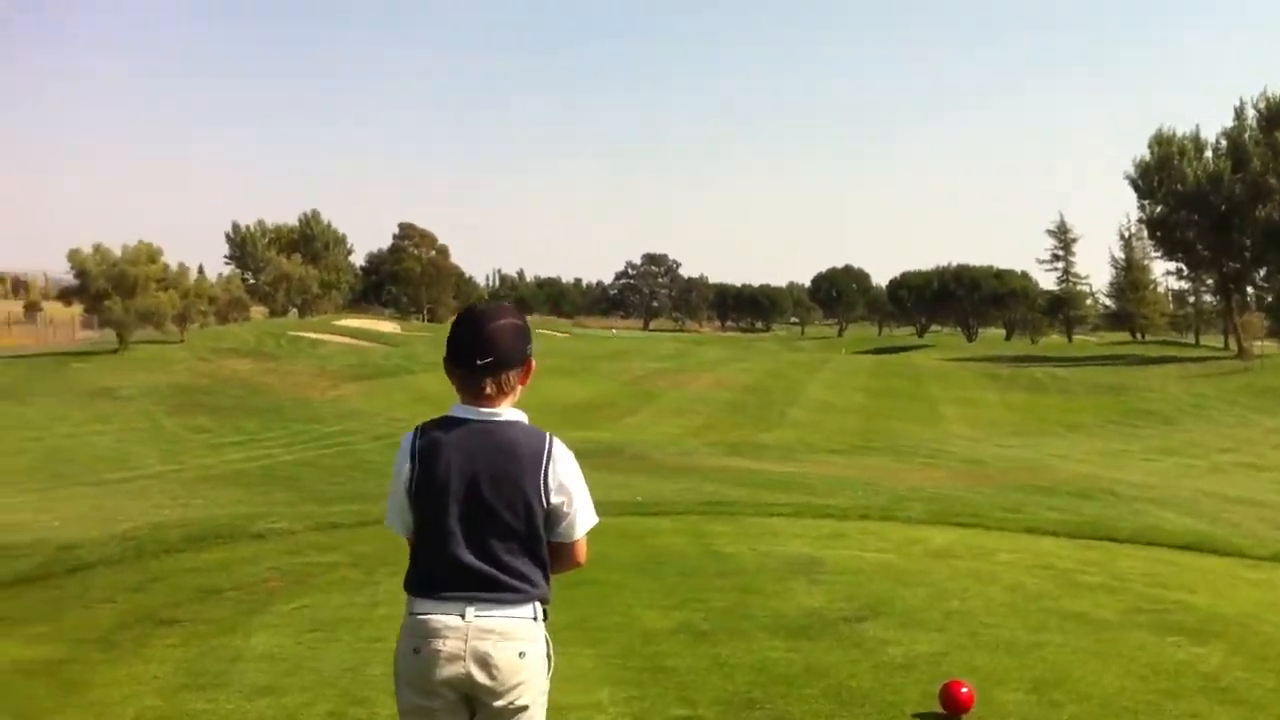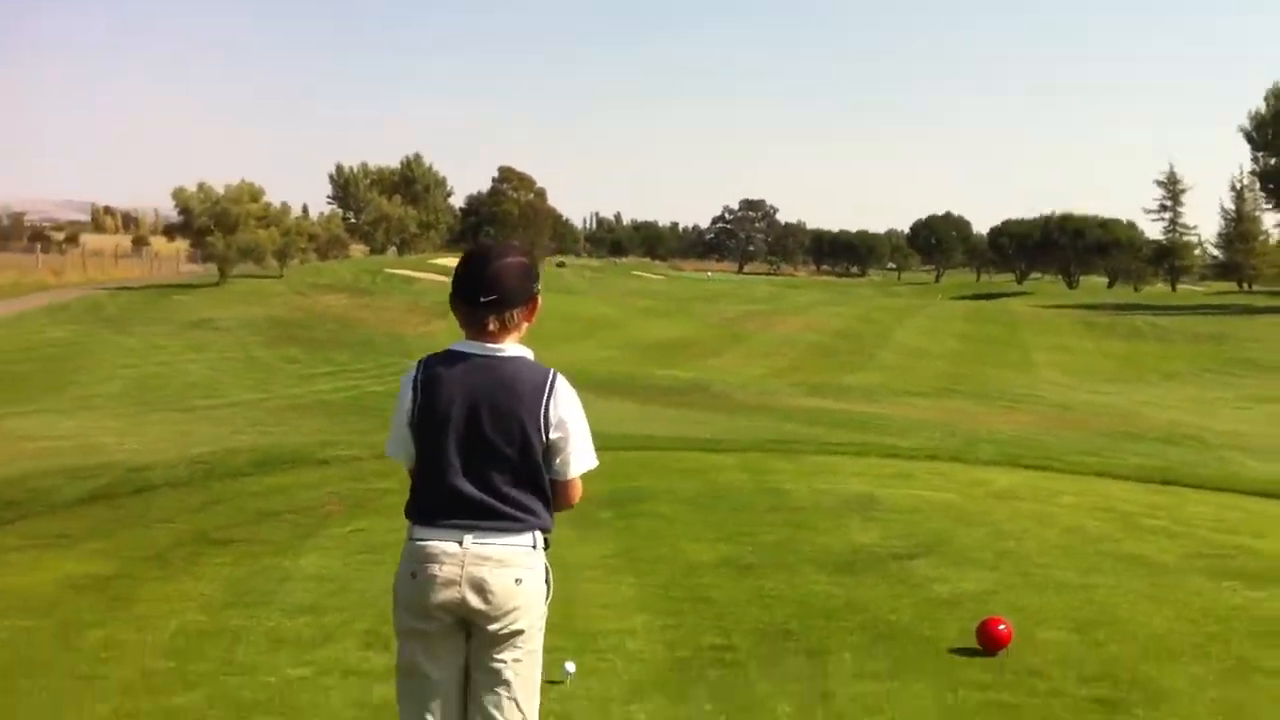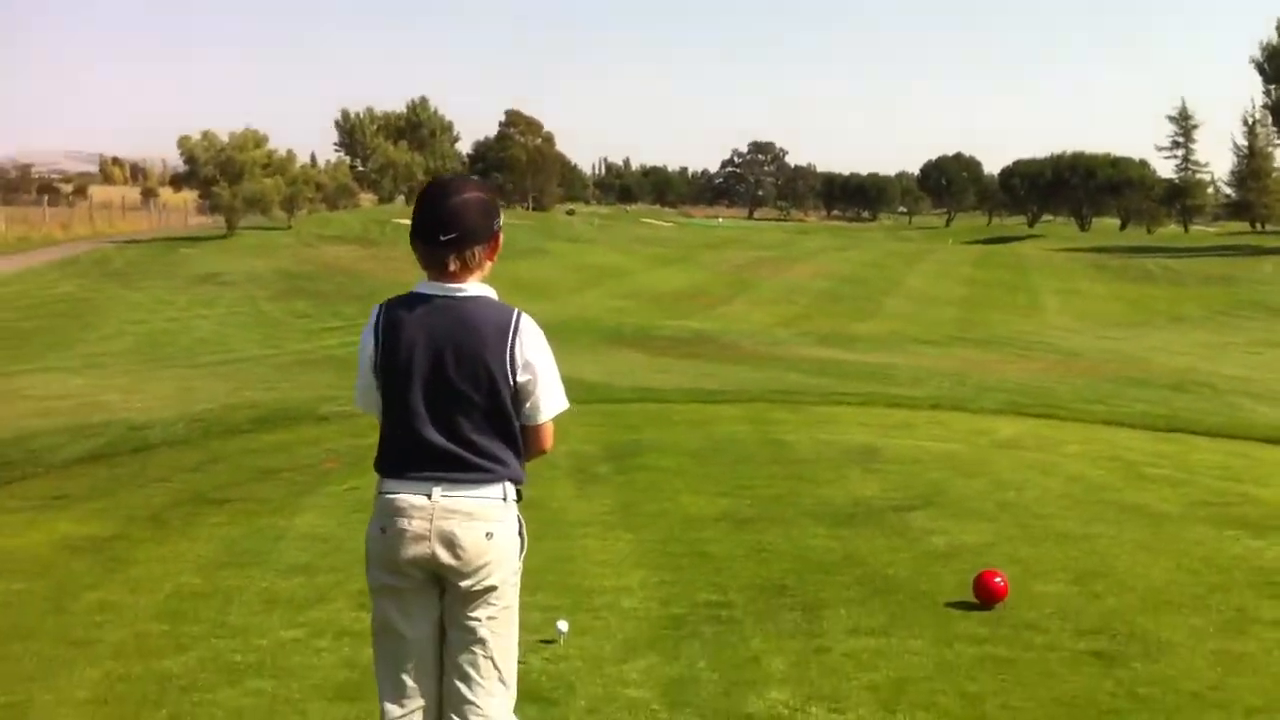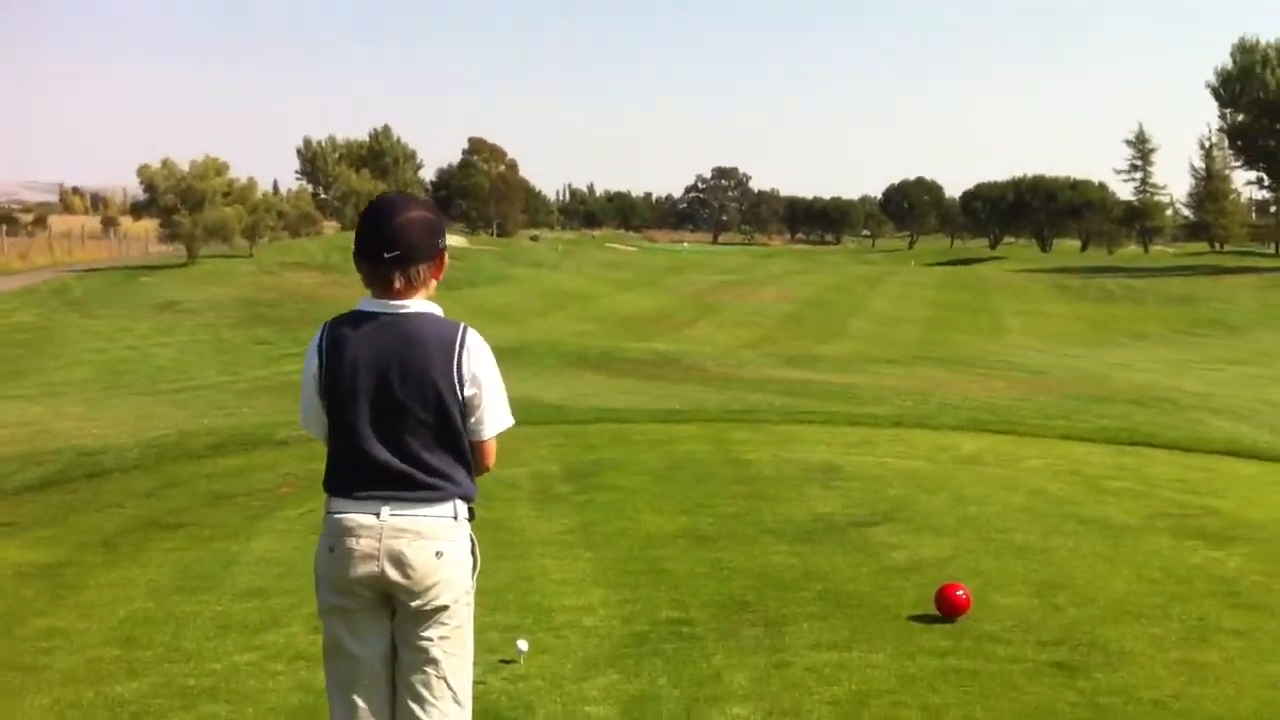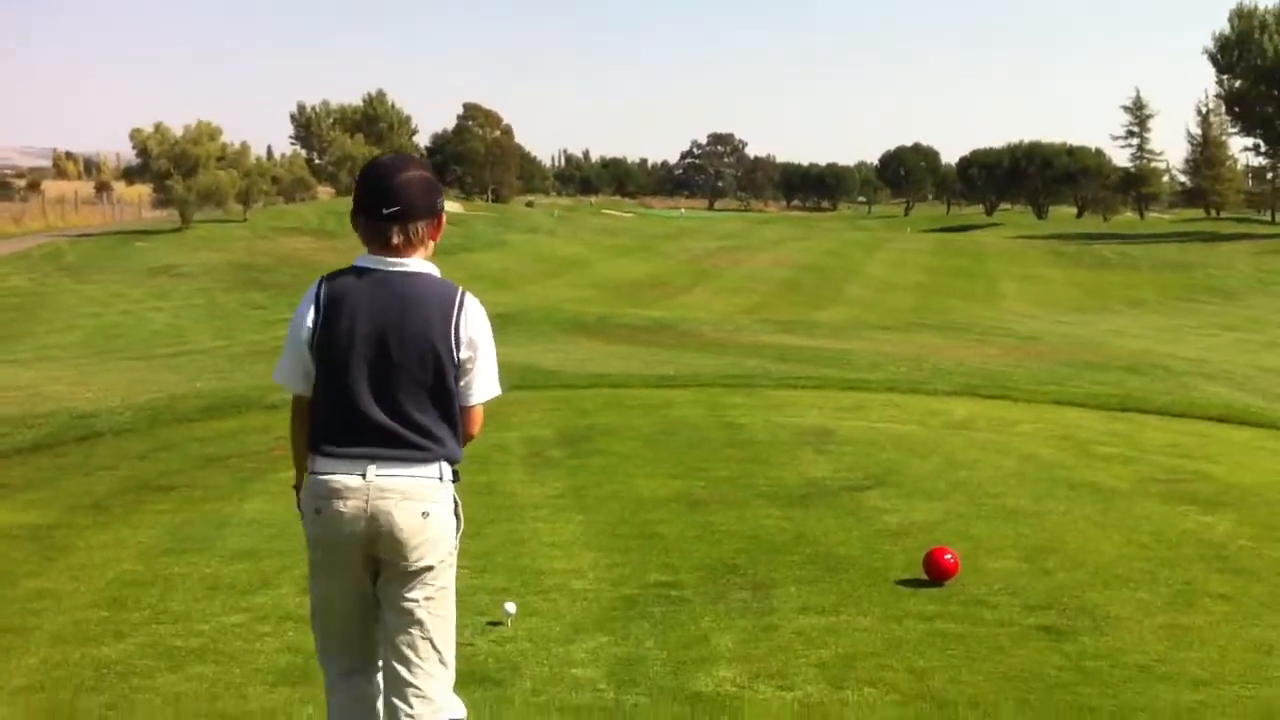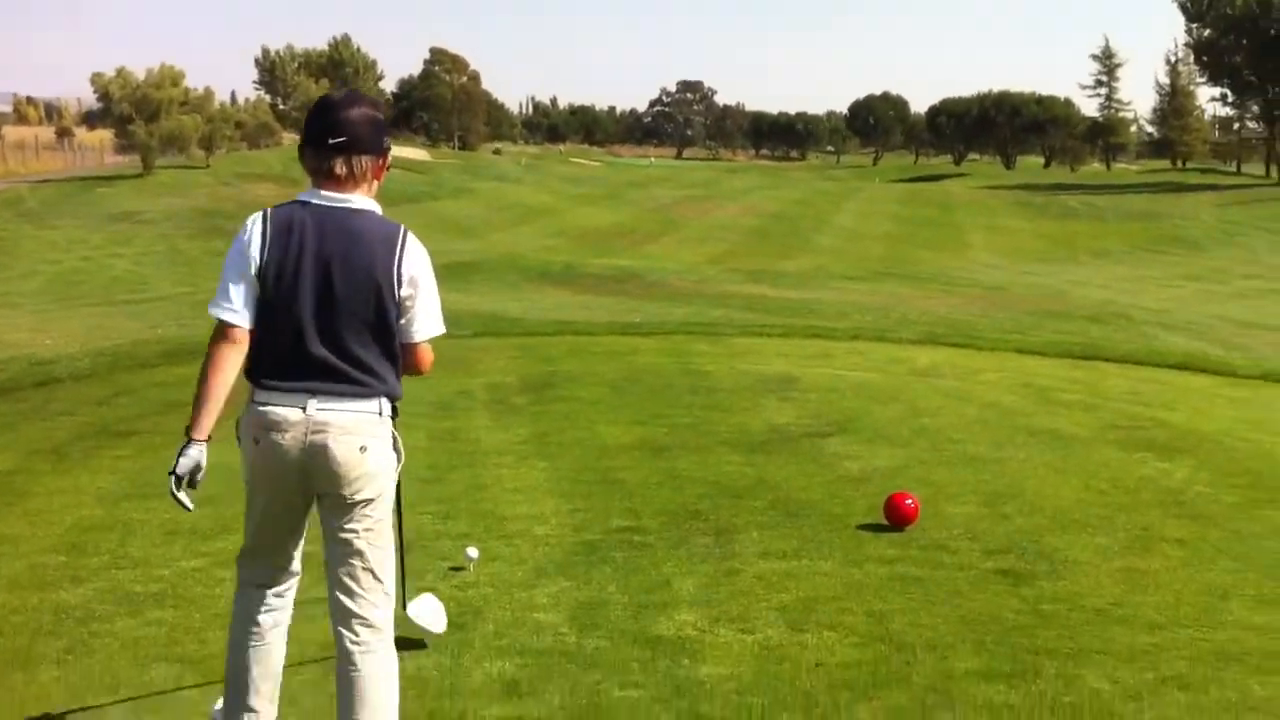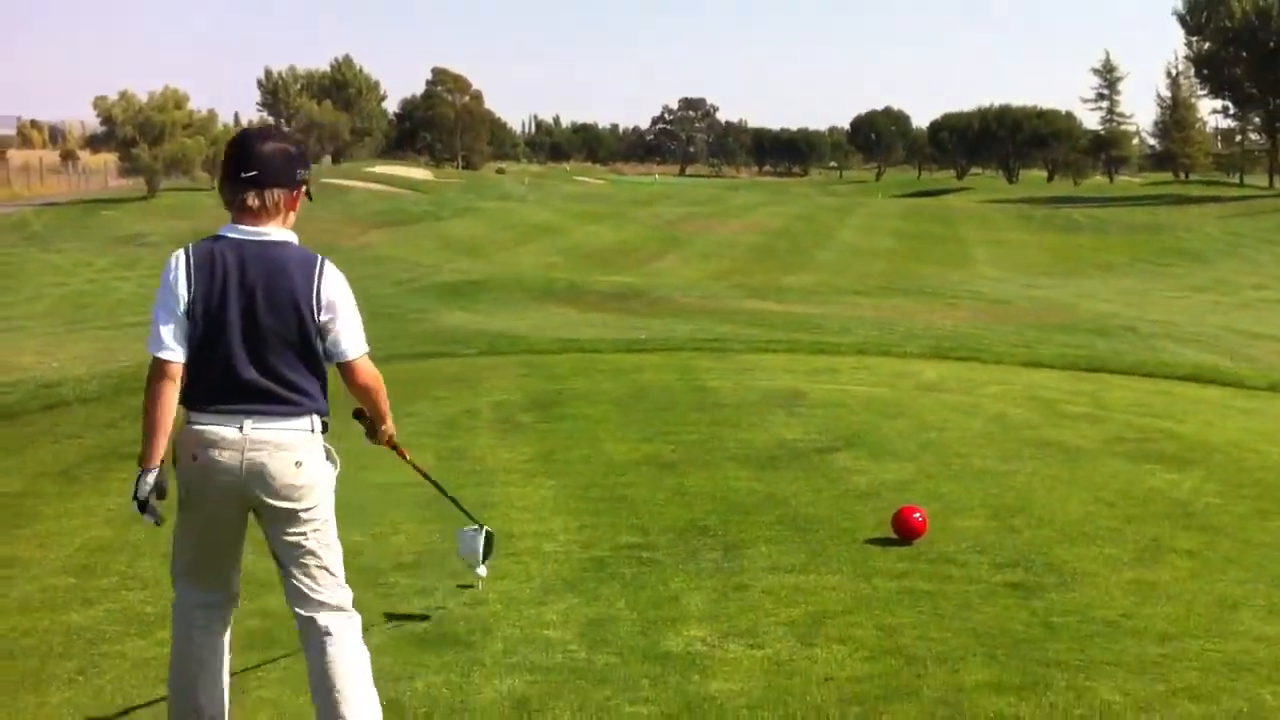
dt=0.3s
person 1, frame 1
left shoulder: (418, 445)
right shoulder: (549, 454)
left elbow: (414, 540)
right elbow: (573, 554)
left hip: (430, 632)
right hip: (513, 635)
person 1, frame 2
left shoulder: (422, 376)
right shoulder: (550, 388)
left elbow: (414, 469)
right elbow: (569, 492)
left hip: (430, 558)
right hip: (511, 565)
person 1, frame 3
left shoulder: (385, 323)
right shoulder: (516, 330)
left elbow: (384, 418)
right elbow: (540, 440)
left hip: (401, 513)
right hip: (483, 517)
person 1, frame 4
left shoulder: (328, 341)
right shoulder: (463, 345)
left elbow: (330, 439)
right elbow: (484, 458)
left hip: (348, 533)
right hip: (434, 536)
person 1, frame 5
left shoulder: (321, 299)
right shoulder: (459, 308)
left elbow: (302, 411)
right elbow: (469, 424)
left wrist: (305, 484)
left hip: (334, 489)
right hip: (420, 495)
left knee: (347, 659)
person 1, frame 6
left shoulder: (262, 230)
right shoulder: (401, 247)
left elbow: (230, 340)
right elbow: (419, 360)
left wrist: (197, 436)
left hip: (272, 422)
right hip: (358, 430)
left knee: (263, 578)
right knee: (363, 609)
person 1, frame 7
left shoulder: (186, 265)
right shoulder: (319, 274)
left elbow: (167, 372)
right elbow: (360, 375)
left wrist: (150, 462)
right wrist: (381, 419)
left hip: (209, 445)
right hip: (292, 448)
left knee: (200, 599)
right knee: (327, 607)
